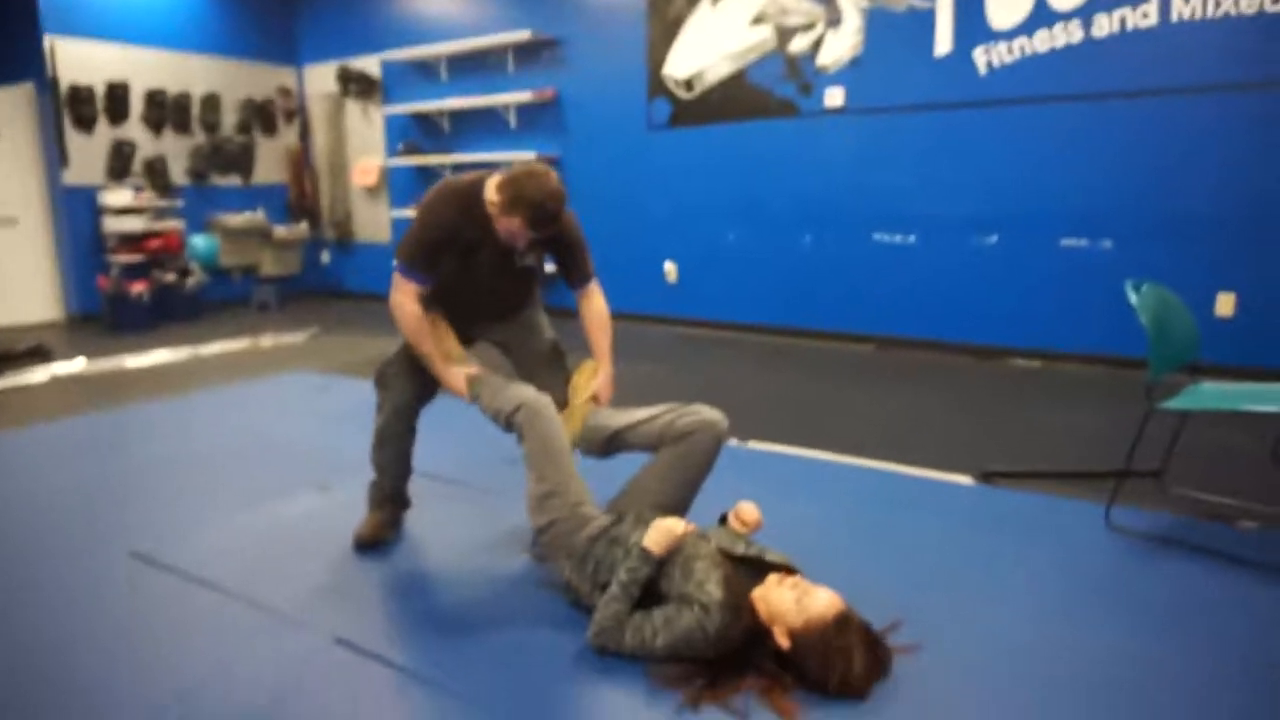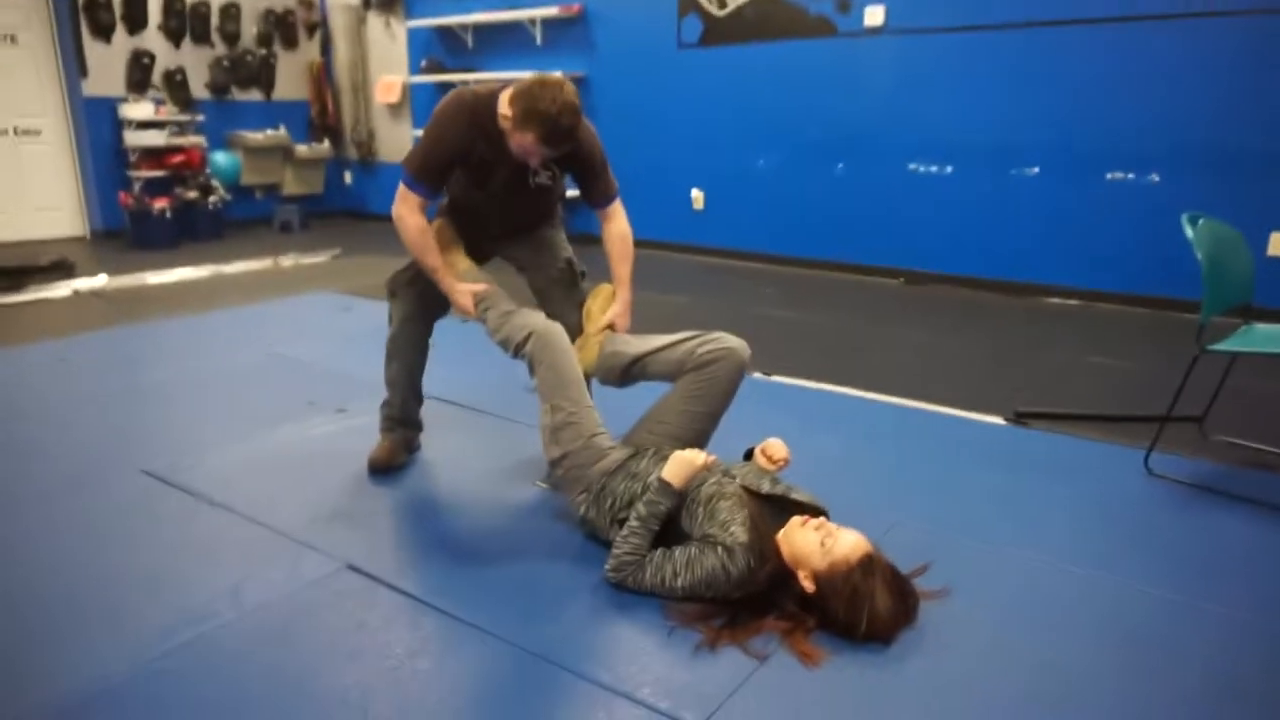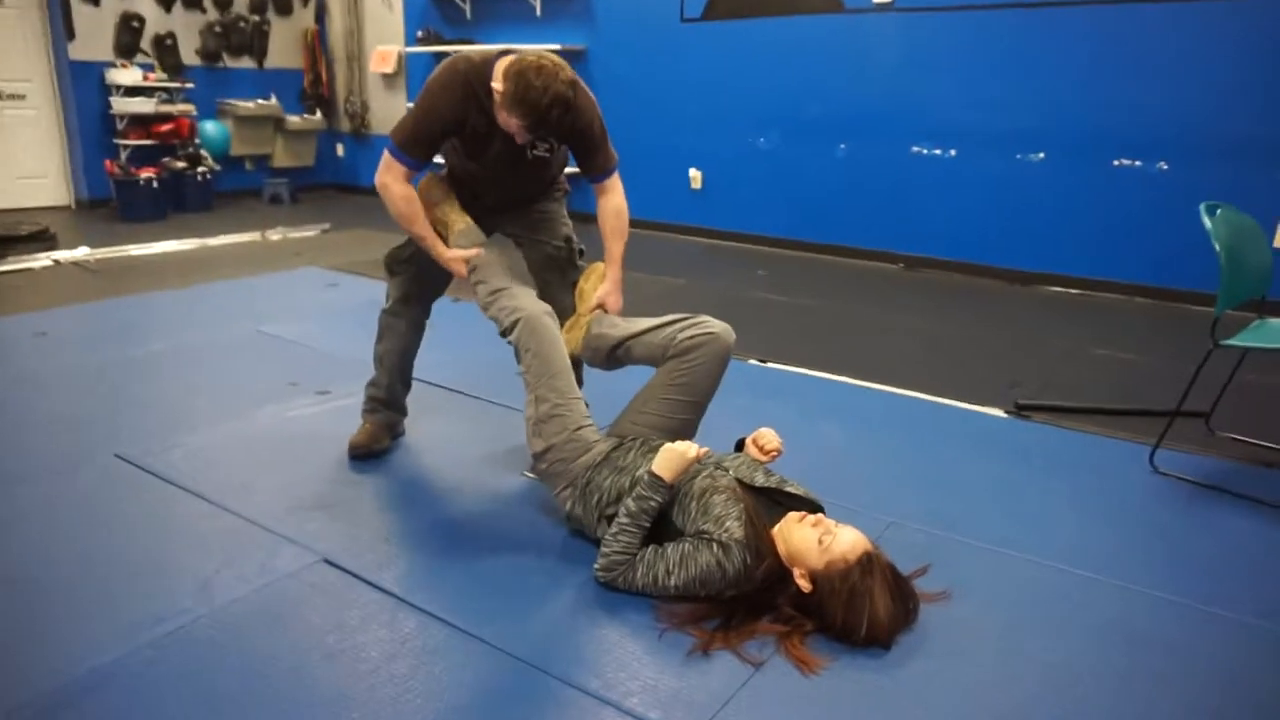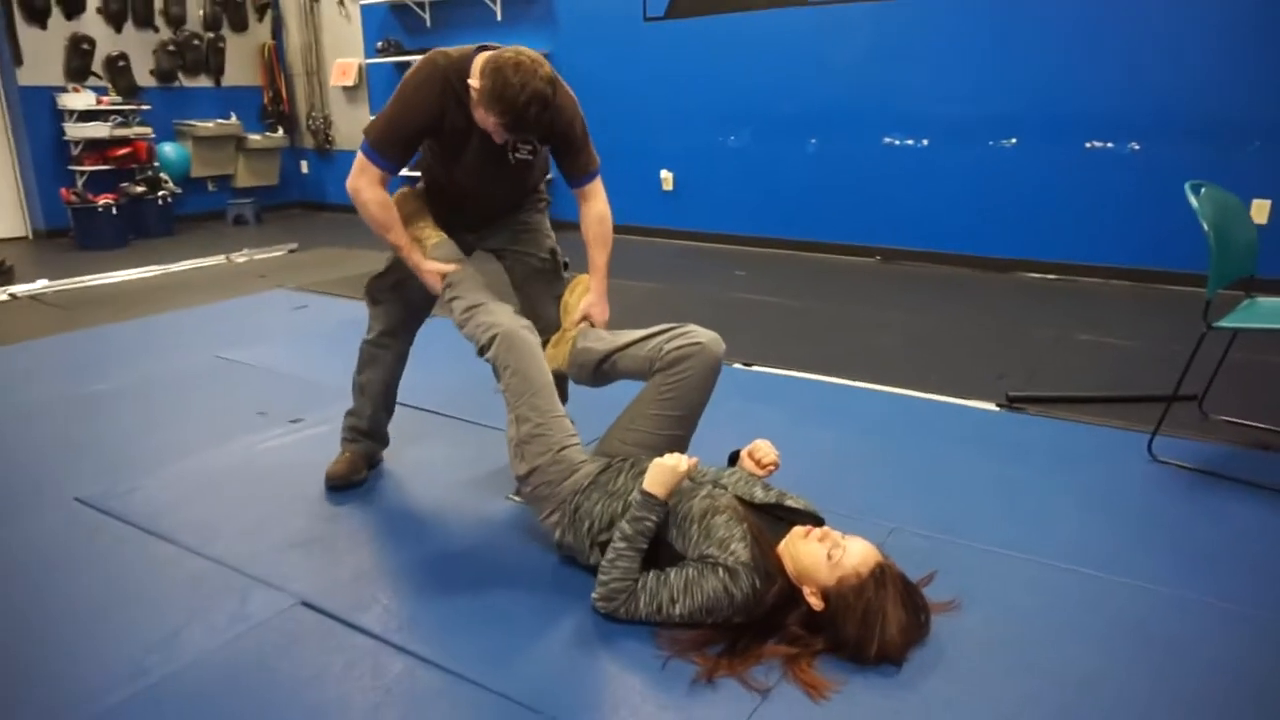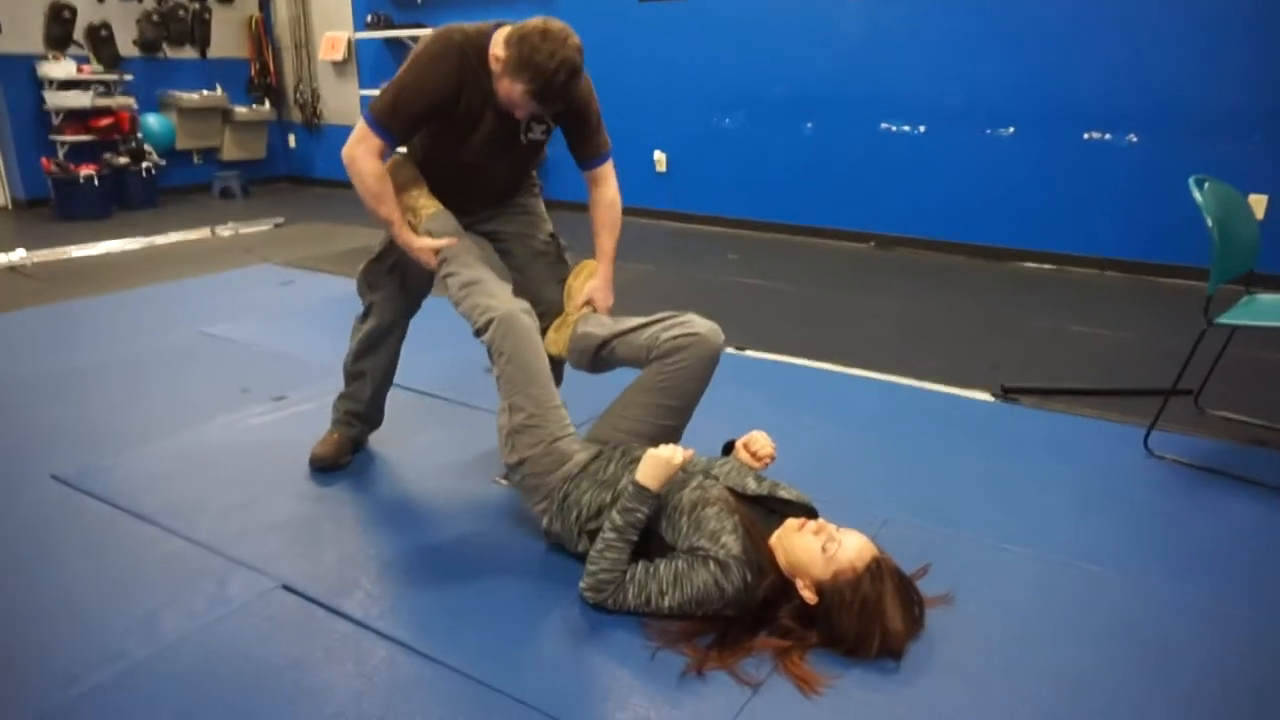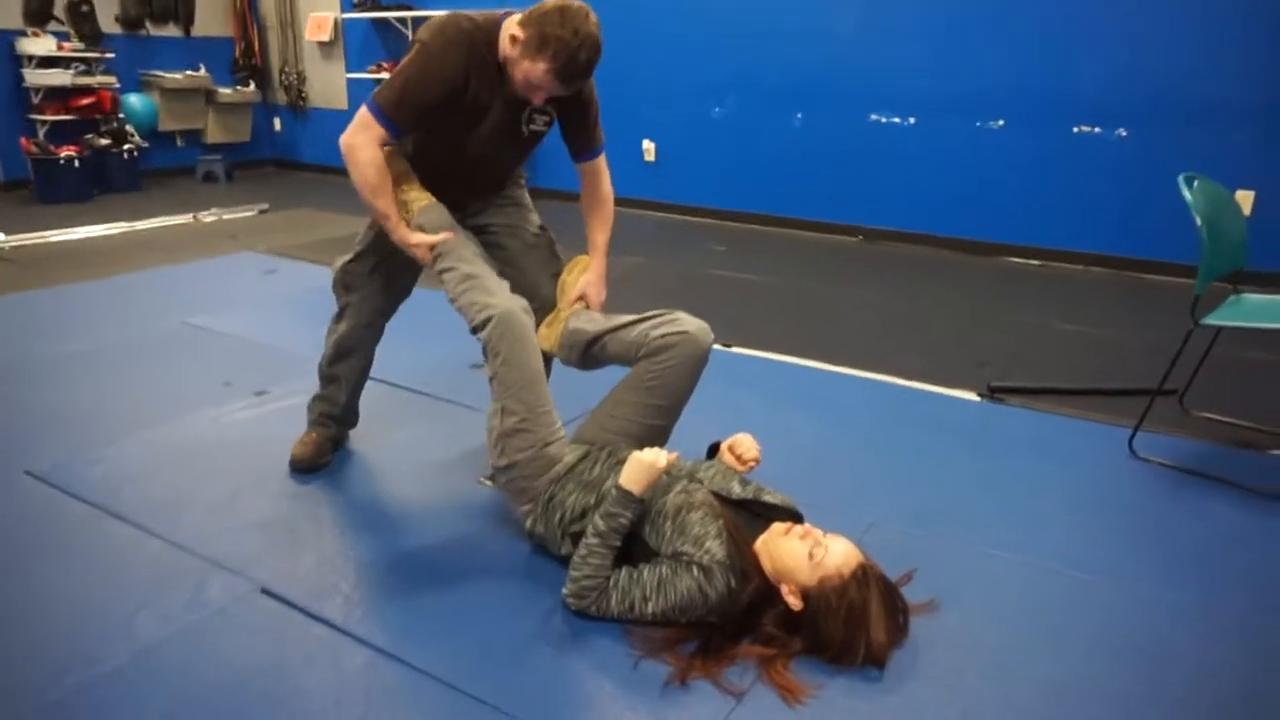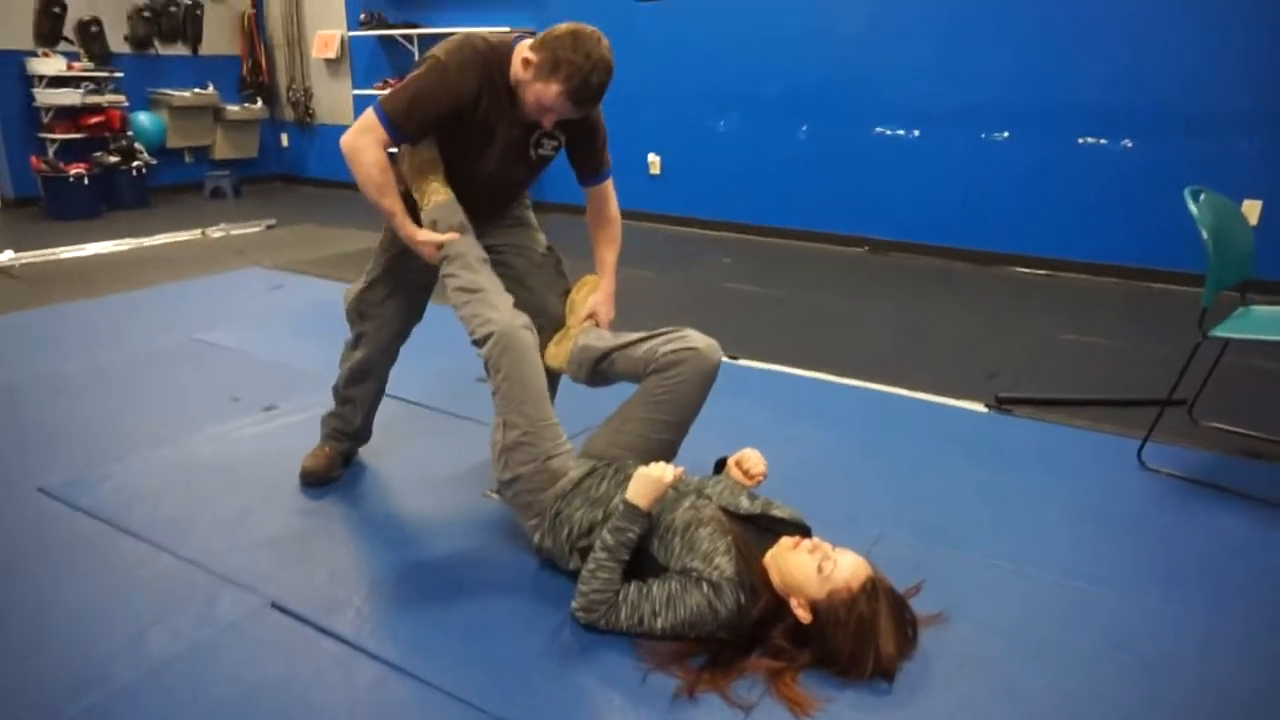
dt=0.2s
person 1, frame 1
left shoulder: (711, 622)
left elbow: (605, 633)
left wrist: (648, 553)
right wrist: (734, 530)
left hip: (588, 551)
right hip: (629, 526)
left knee: (530, 406)
right ankle: (586, 424)
person 1, frame 2
left shoulder: (734, 563)
right shoulder: (798, 512)
left elbow: (623, 570)
left wrist: (666, 487)
right wrist: (760, 462)
left hip: (604, 484)
right hip: (645, 461)
left knee: (543, 334)
right knee: (725, 353)
left ankle: (471, 282)
right ankle: (600, 348)
person 1, frame 3
left shoulder: (730, 560)
right shoulder: (792, 503)
left elbow: (613, 568)
left wrist: (657, 479)
right wrist: (751, 454)
left hip: (590, 475)
right hip: (635, 450)
left knee: (531, 317)
right knee: (709, 336)
left ankle: (460, 227)
right ankle: (590, 331)
person 1, frame 4
left shoulder: (735, 583)
right shoulder: (796, 520)
left elbow: (612, 596)
left wrist: (651, 497)
right wrist: (745, 466)
left hip: (580, 500)
right hip: (622, 469)
left knee: (512, 336)
right knee: (700, 347)
left ankle: (444, 254)
right ankle: (576, 347)
person 1, frame 5
left shoulder: (728, 580)
right shoulder: (801, 516)
left elbow: (603, 588)
left wrist: (642, 488)
right wrist: (740, 461)
left hip: (572, 492)
right hip: (617, 457)
left knee: (511, 321)
right knee: (700, 337)
right ankle: (580, 333)
person 1, frame 6
left shoulder: (712, 583)
right shoulder: (775, 518)
left elbow: (584, 593)
left wrist: (626, 493)
right wrist: (724, 458)
left hip: (555, 493)
right hip: (601, 459)
left knee: (506, 319)
right knee: (687, 337)
left ankle: (424, 211)
right ankle: (569, 328)
person 1, frame 7
left shoulder: (721, 598)
right shoulder: (783, 526)
left elbow: (594, 608)
left wrist: (634, 507)
right wrist: (730, 473)
left hip: (562, 507)
right hip: (607, 473)
left knee: (507, 332)
right knee: (696, 354)
left ankle: (442, 210)
right ankle: (580, 346)
person 2, frame 1
left shoulder: (555, 221)
right shoulder: (446, 206)
left elbow: (588, 294)
right elbow: (404, 298)
left wrist: (603, 369)
right wrist: (442, 370)
left hip: (512, 315)
right hip: (445, 316)
left knee: (558, 404)
right knee: (397, 398)
right ankle: (386, 506)
person 2, frame 2
left shoulder: (575, 135)
right shoulder: (459, 116)
left elbow: (611, 215)
right elbow: (406, 210)
left wrist: (622, 298)
right wrist: (449, 285)
left hip: (534, 229)
right hip: (465, 223)
left knee: (571, 325)
right knee: (409, 311)
right ankle: (399, 431)
person 2, frame 3
left shoulder: (573, 104)
right shoulder: (455, 84)
left elbow: (609, 190)
right elbow: (390, 178)
left wrist: (613, 277)
right wrist: (440, 253)
left hip: (536, 201)
right hip: (462, 194)
left knee: (565, 305)
right knee: (407, 290)
right ankle: (382, 415)
person 2, frame 4
left shoulder: (555, 104)
right shoulder: (433, 82)
left elbow: (591, 196)
right elbow: (363, 182)
left wrist: (598, 288)
right wrist: (416, 261)
left hip: (517, 213)
right hip: (441, 211)
left knee: (551, 321)
right knee: (390, 318)
right ankle: (361, 443)
person 2, frame 5
left shoulder: (569, 86)
right shoulder: (445, 57)
left elbow: (601, 180)
right elbow: (361, 152)
left wrist: (603, 272)
right wrist: (405, 238)
left hip: (510, 199)
right hip: (433, 195)
left knee: (553, 305)
right knee: (385, 306)
right ankle: (350, 424)
person 2, frame 6
left shoulder: (569, 78)
right shoulder: (450, 45)
left elbow: (594, 173)
right elbow: (359, 141)
left wrist: (596, 266)
right wrist: (399, 233)
left hip: (496, 193)
right hip: (419, 190)
left knee: (545, 299)
right knee: (363, 304)
right ankle: (328, 423)
person 2, frame 7
left shoulder: (576, 105)
right shoulder: (462, 65)
left elbow: (601, 197)
right elbow: (359, 141)
left wrist: (605, 286)
right wrist: (407, 231)
left hip: (502, 214)
right hip: (426, 213)
left knee: (553, 317)
right knee: (378, 327)
right ankle: (340, 437)
